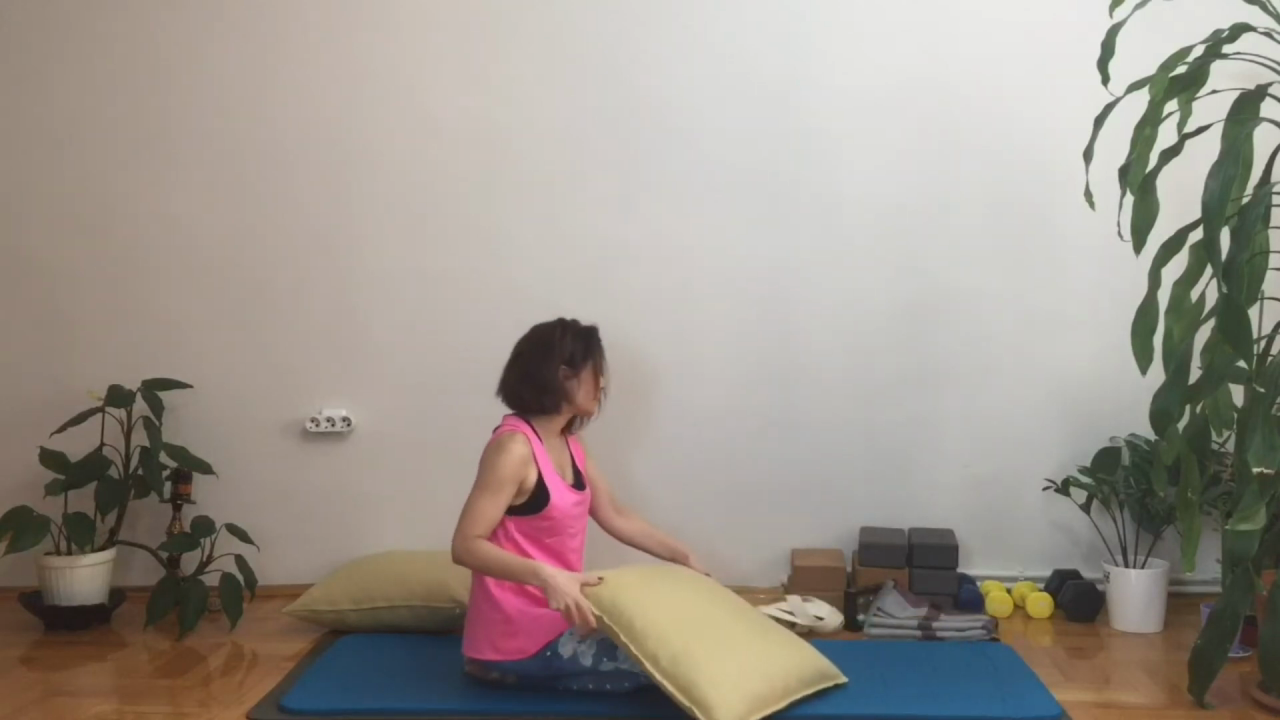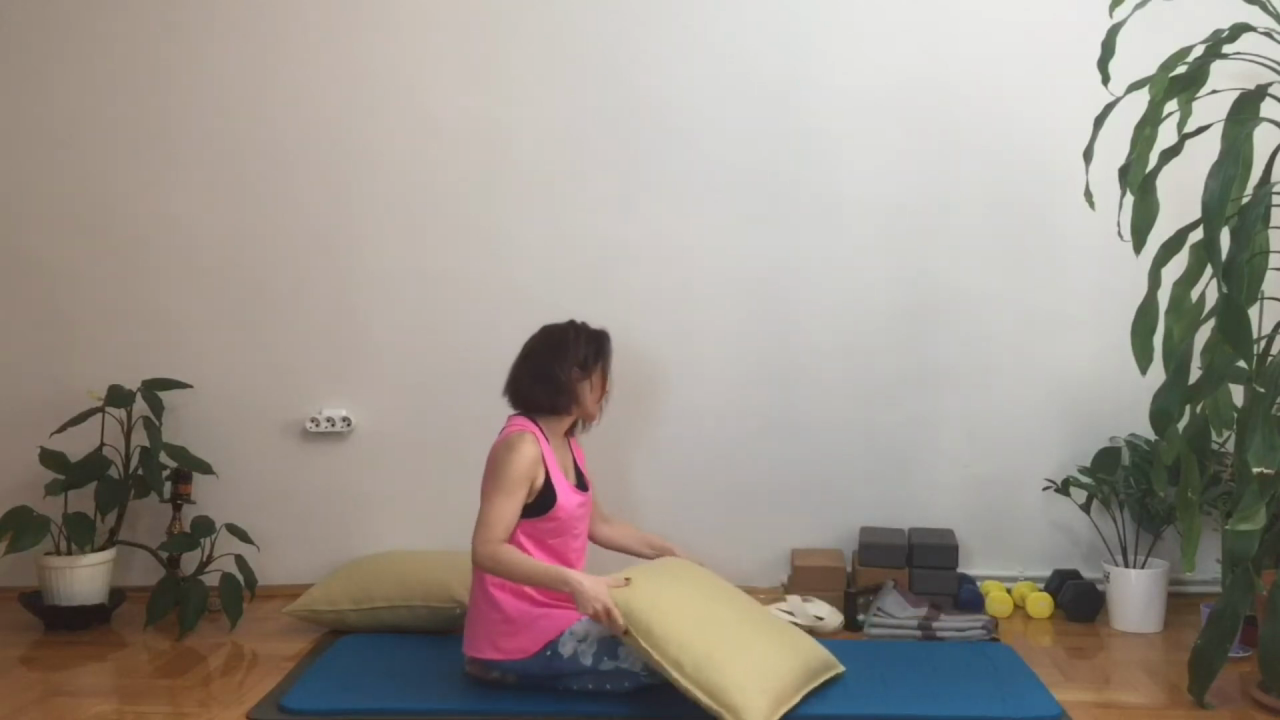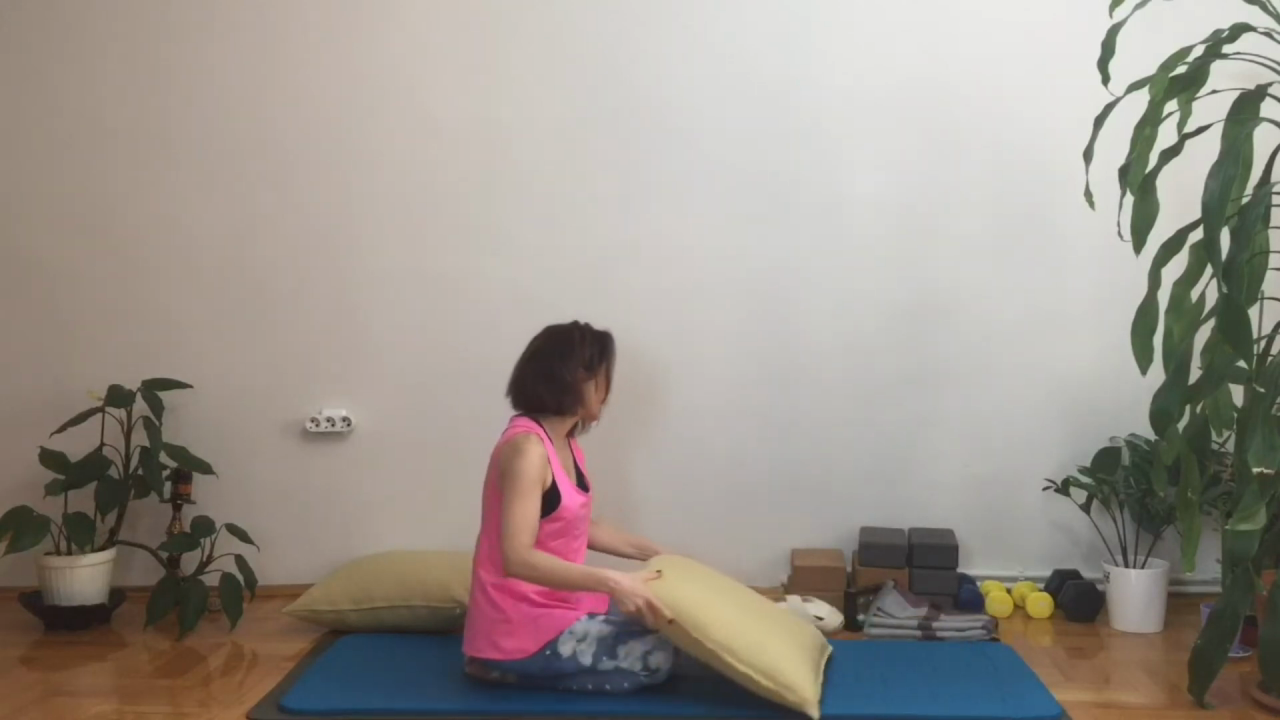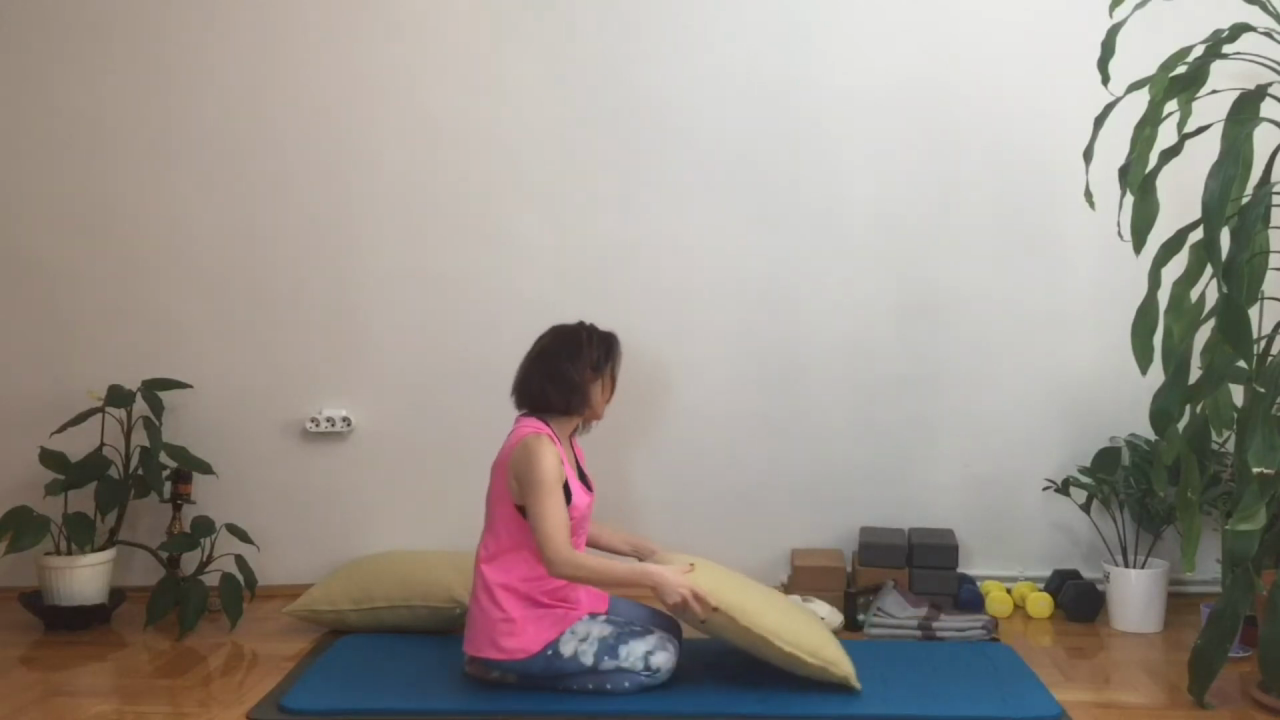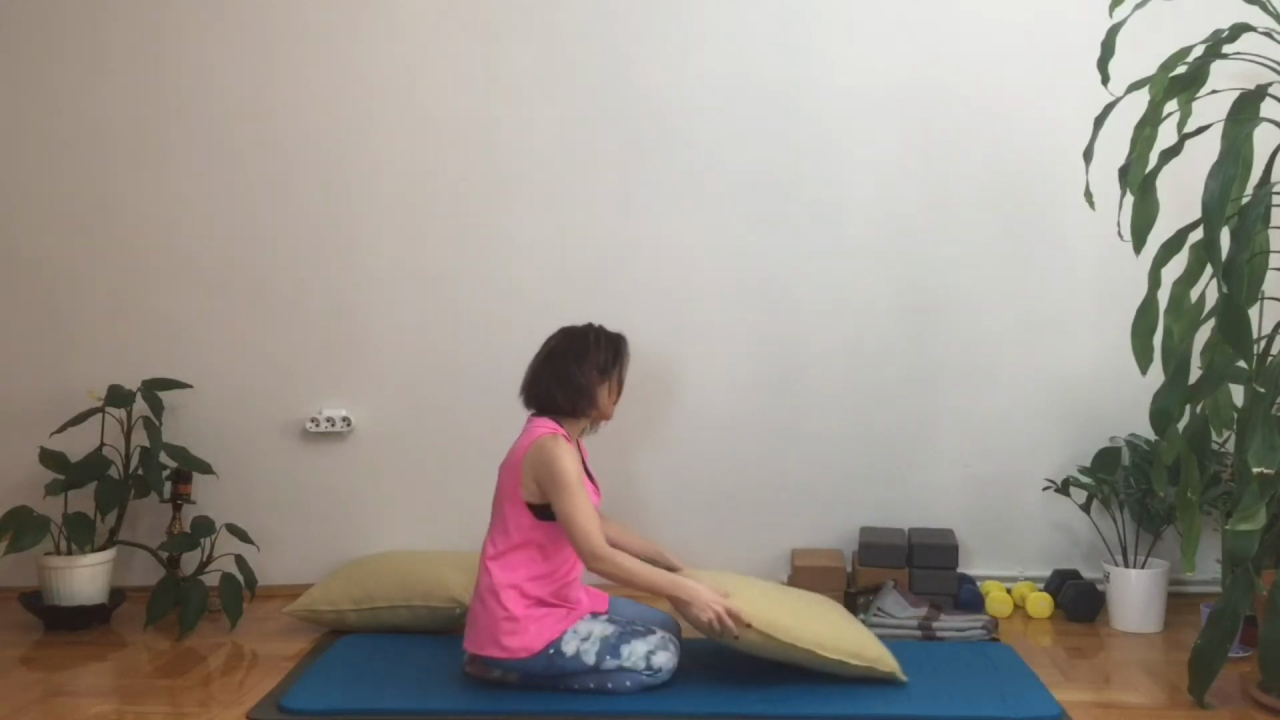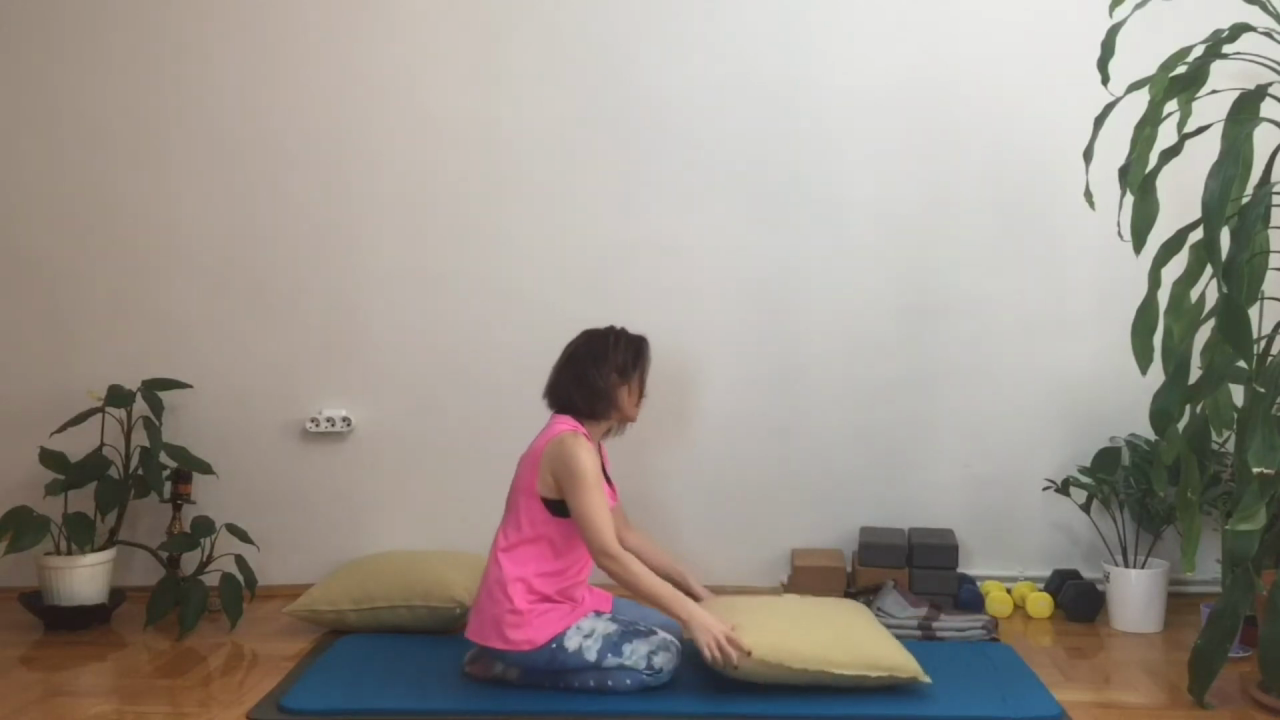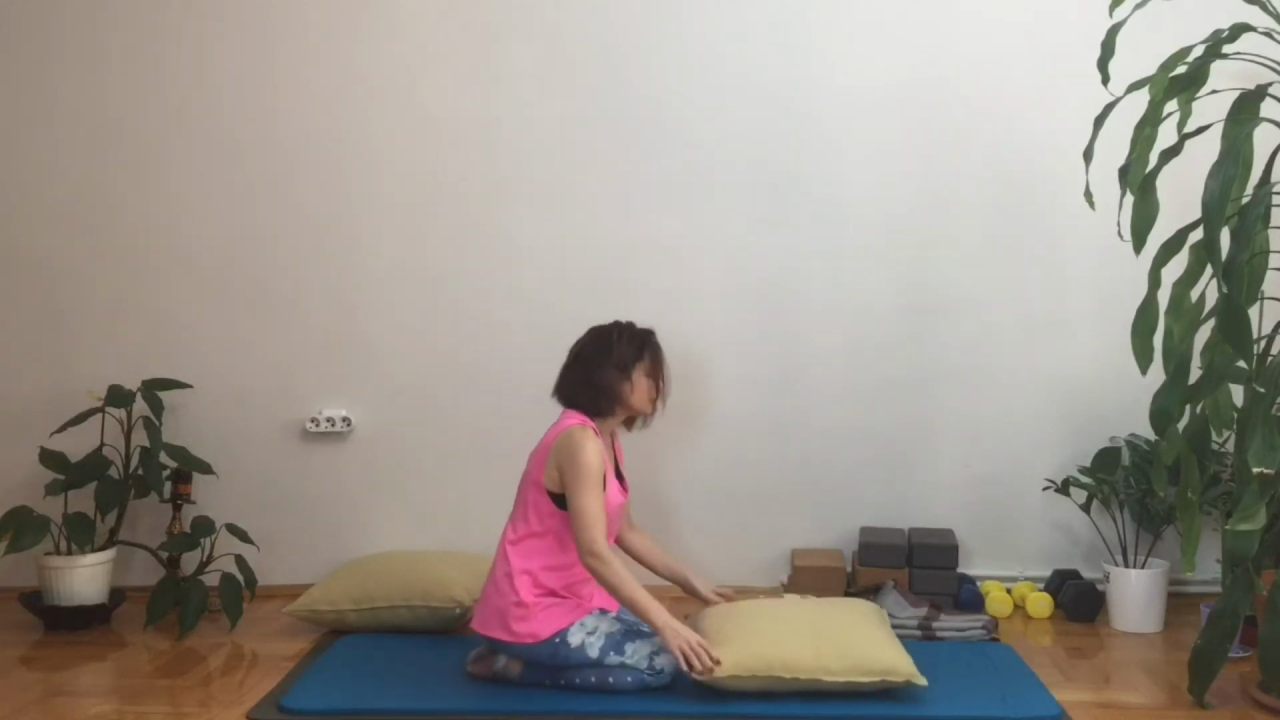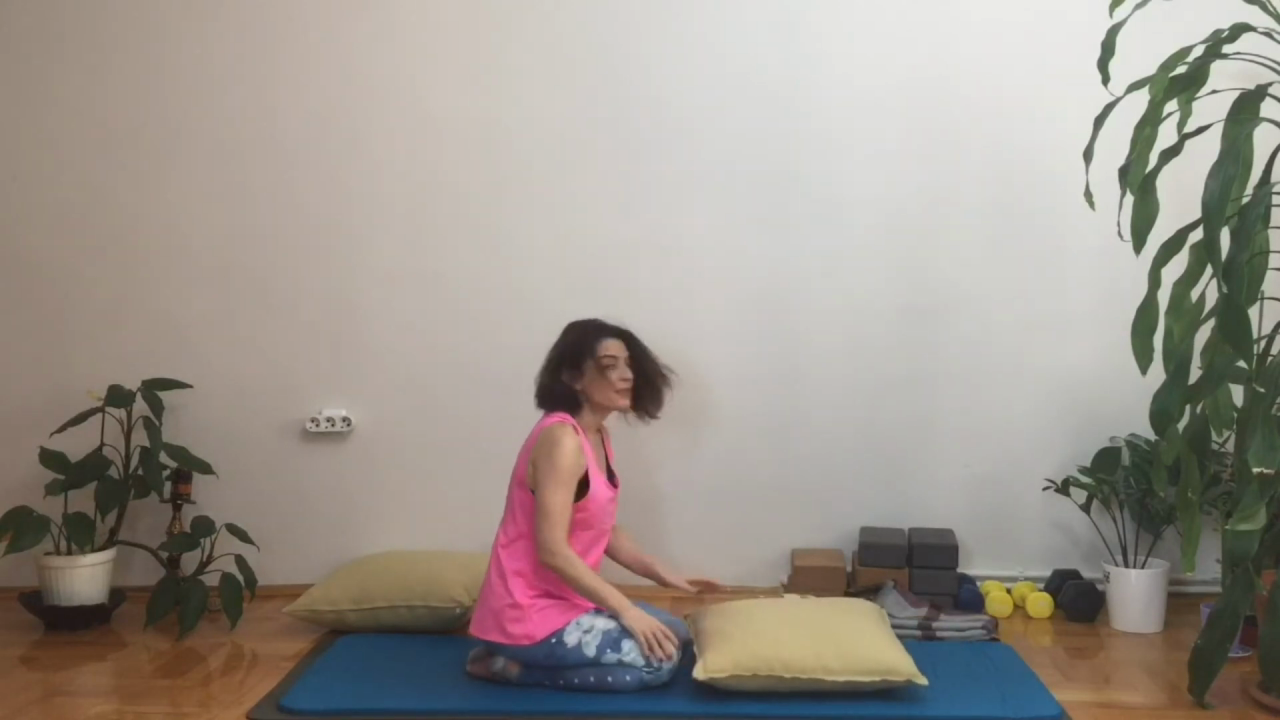
dt=0.2s
person 1, frame 1
left shoulder: (569, 443)
right shoulder: (514, 447)
left elbow: (614, 515)
right elbow: (466, 545)
left wrist: (679, 555)
right wrist: (544, 577)
left hip: (556, 609)
right hip: (515, 630)
left ankle: (535, 665)
right ankle: (512, 669)
person 1, frame 2
left shoulder: (567, 442)
right shoulder: (521, 446)
left elbow: (596, 523)
right elbow: (488, 551)
left wrist: (665, 552)
right wrist: (575, 583)
left hip: (558, 606)
right hip: (516, 630)
left ankle: (541, 666)
right ankle: (510, 669)
person 1, frame 3
left shoulder: (564, 443)
right shoulder: (527, 447)
right elbow: (516, 559)
left wrist: (649, 551)
right wrist: (611, 582)
left hip: (557, 603)
right hip: (517, 627)
left knee: (657, 630)
right knee: (653, 657)
left ankle: (532, 665)
right ankle: (513, 670)
person 1, frame 4
left shoulder: (558, 440)
right shoulder: (536, 447)
right elbow: (559, 559)
left wrist: (645, 550)
right wrist: (653, 576)
left hip: (554, 601)
right hip: (518, 626)
left knee: (664, 630)
right knee: (656, 657)
left ankle: (526, 663)
right ankle: (513, 668)
person 1, frame 5
left shoulder: (561, 439)
right shoulder: (552, 448)
left elbow: (596, 525)
right elbow: (596, 555)
left wrist: (669, 562)
right wrist: (687, 593)
left hip: (553, 601)
right hip: (520, 624)
left knee: (663, 628)
right knee: (657, 657)
left ankle: (521, 659)
right ankle: (511, 665)
person 1, frame 6
left shoulder: (587, 441)
right shoulder: (572, 447)
left elbow: (625, 532)
right elbow: (610, 555)
left wrist: (692, 586)
right wrist: (693, 615)
left hip: (559, 599)
right hip: (525, 618)
left knee: (666, 628)
right knee: (659, 658)
left ankle: (525, 657)
right ankle: (510, 664)
person 1, frame 7
left shoulder: (606, 437)
right shoulder: (581, 440)
left elbow: (625, 531)
right elbow: (595, 554)
left wrist: (693, 584)
right wrist: (667, 626)
left hip: (567, 596)
right hip: (530, 611)
left knee: (670, 638)
right knee: (658, 660)
left ankle: (523, 656)
right ankle: (514, 665)
person 1, frame 8
left shoulder: (597, 436)
right shoulder: (562, 438)
left elbow: (604, 531)
right elbow: (552, 550)
left wrist: (662, 573)
right wrist: (625, 610)
left hip: (565, 598)
right hip: (528, 613)
left knee: (673, 632)
right knee: (657, 659)
left ankle: (529, 656)
right ankle: (514, 664)
